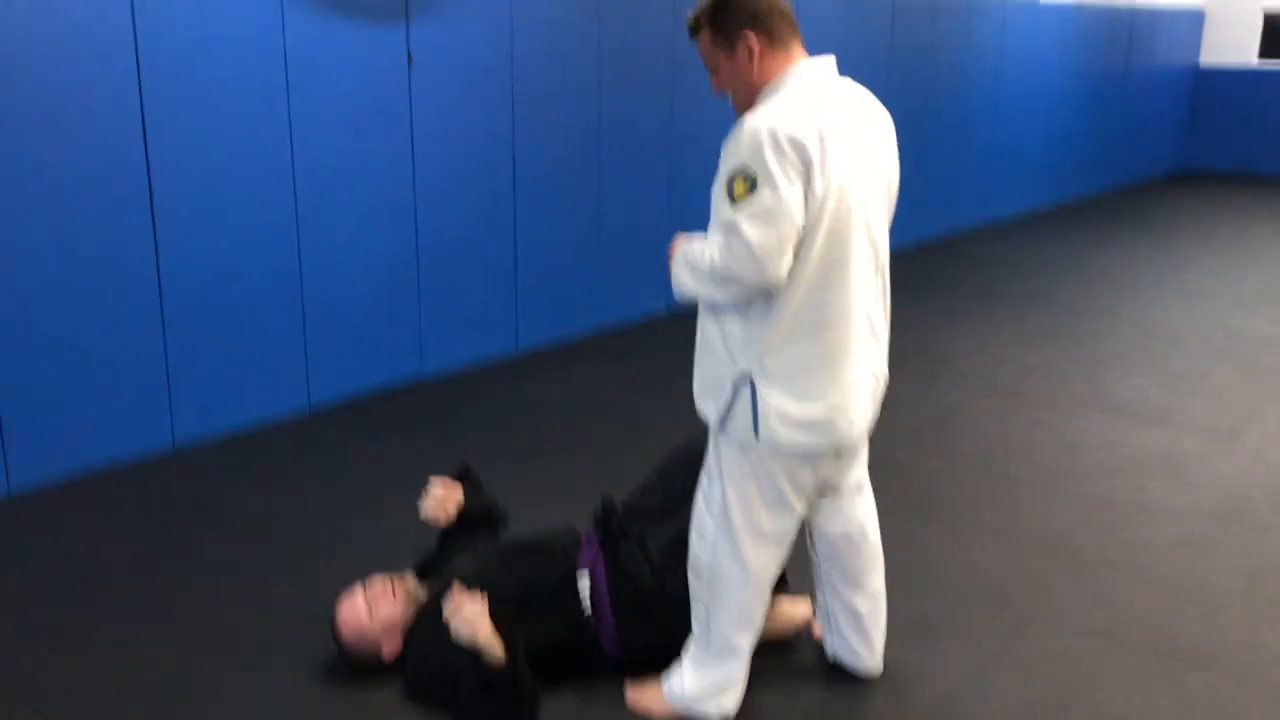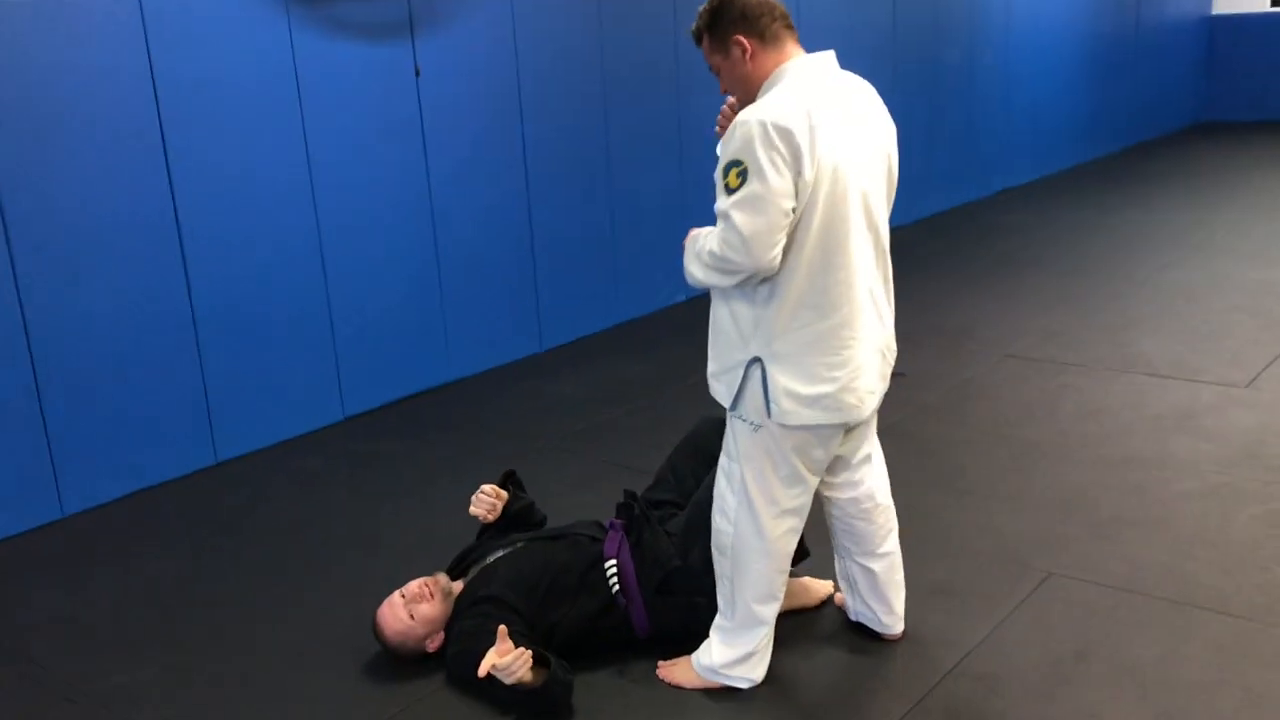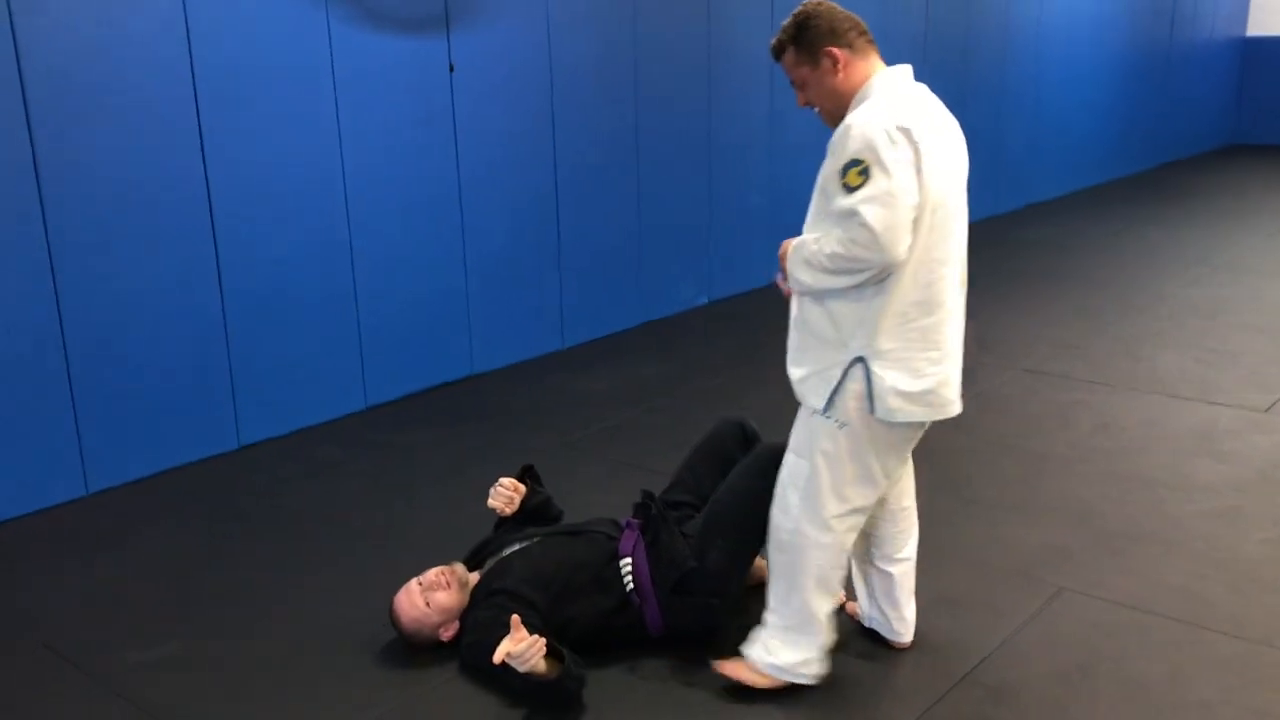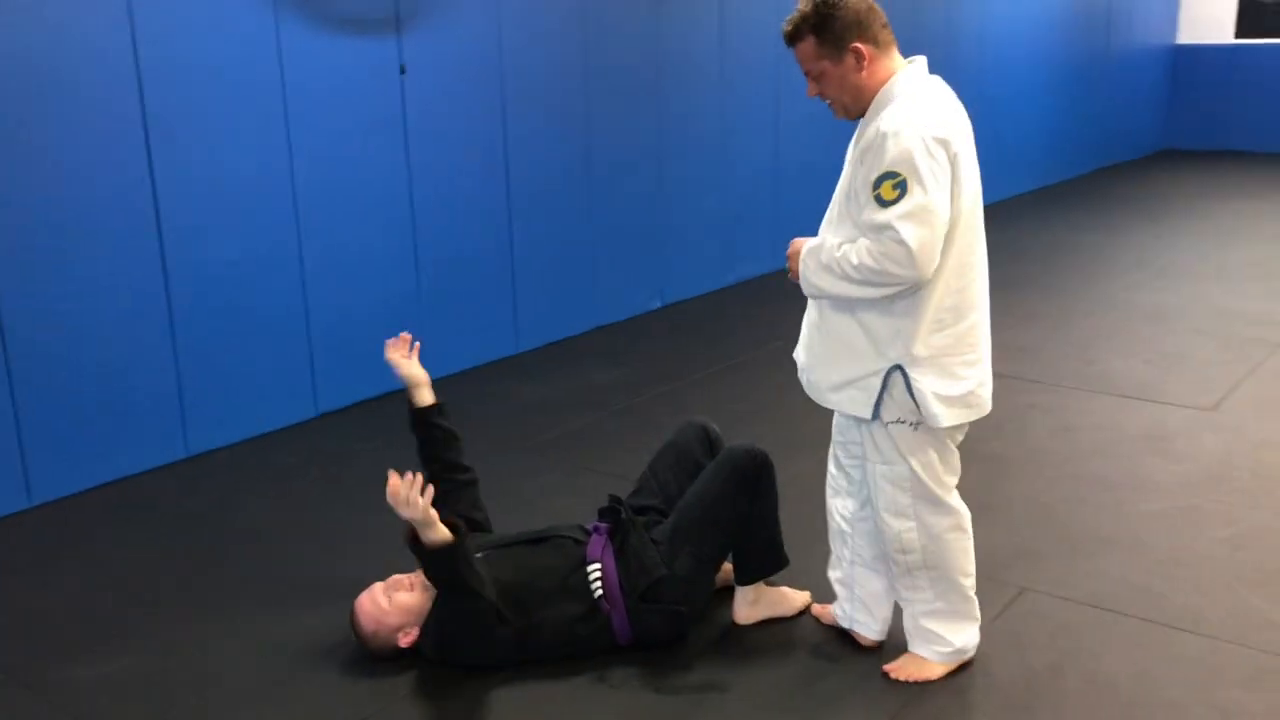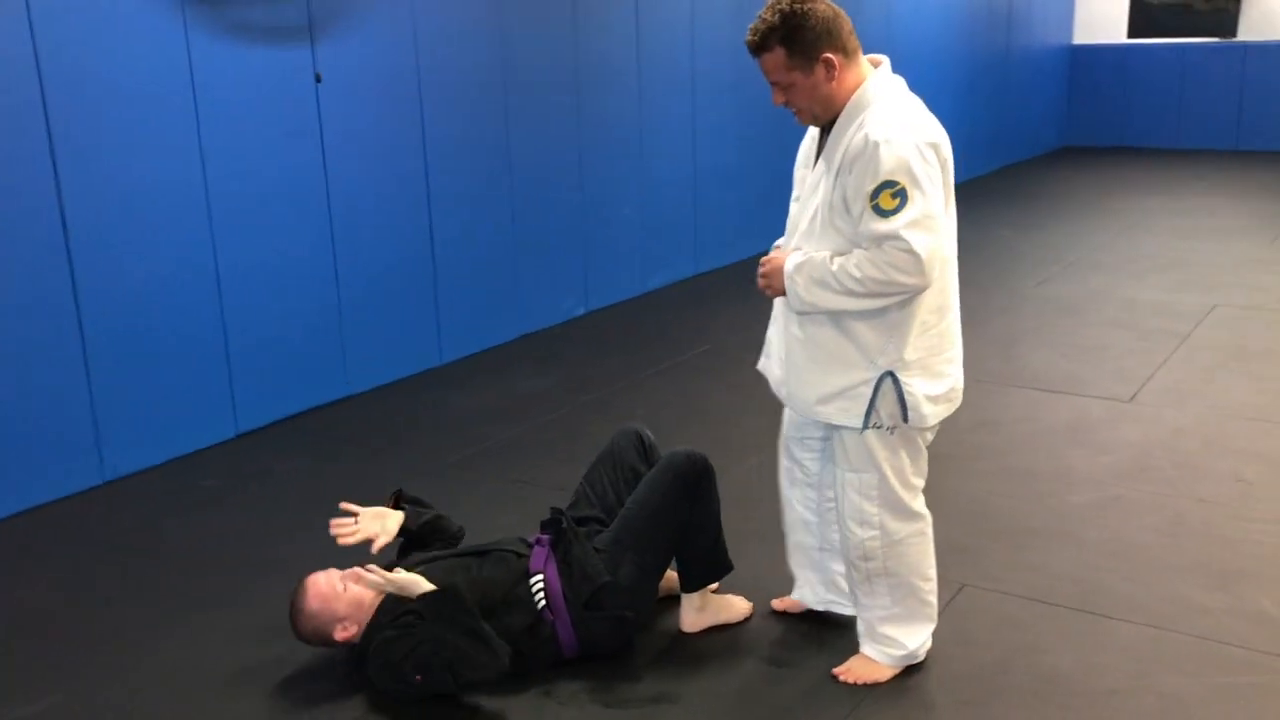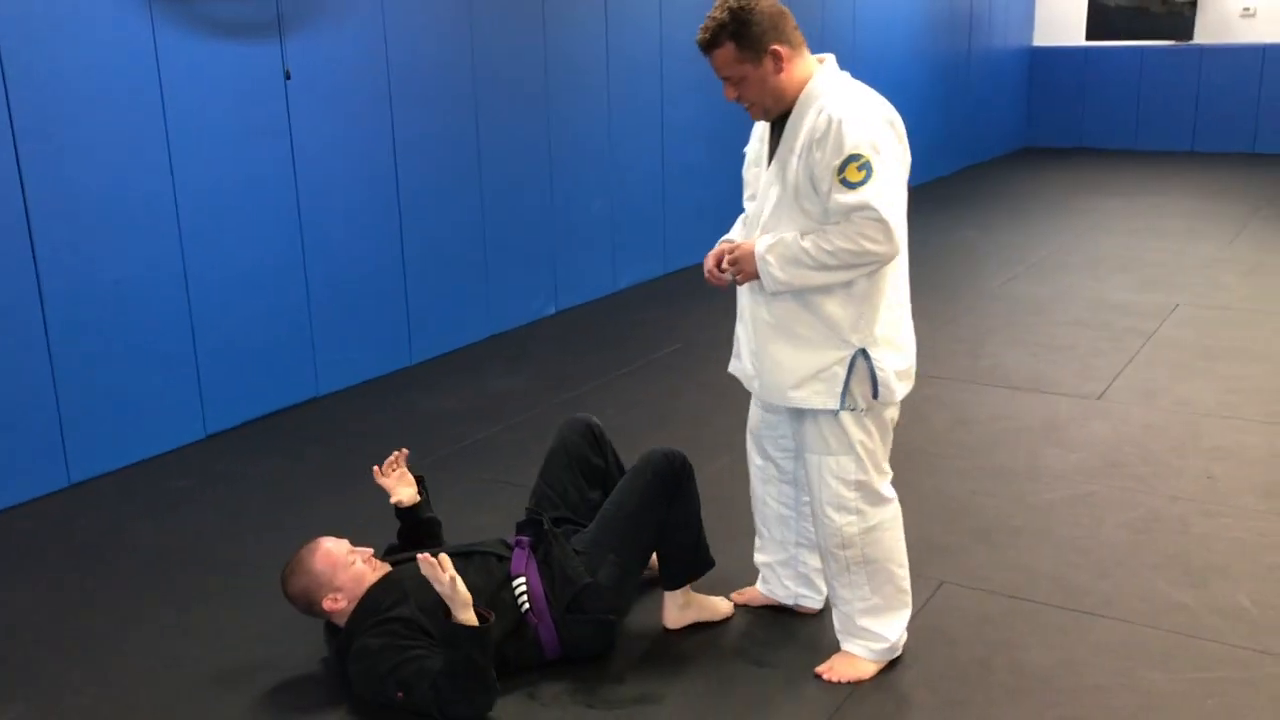
dt=0.5s
person 1, frame 1
left shoulder: (770, 129)
right shoulder: (864, 109)
left elbow: (751, 261)
left wrist: (686, 258)
left hip: (782, 382)
right hip: (848, 365)
left knee: (737, 535)
right knee: (844, 512)
right ankle: (857, 645)
person 1, frame 2
left shoulder: (766, 122)
right shoulder: (861, 98)
left elbow: (747, 250)
left wrist: (696, 248)
left hip: (791, 362)
right hip: (857, 342)
left knee: (755, 511)
right knee: (857, 483)
left ankle: (734, 657)
right ankle: (881, 608)
person 1, frame 3
left shoulder: (874, 125)
right shoulder: (922, 109)
left elbow: (872, 242)
left wrist: (799, 257)
right wrist: (815, 255)
left hip: (871, 360)
right hip: (901, 348)
left knee: (814, 502)
right knee: (878, 485)
left ankle: (787, 653)
right ankle: (889, 616)
person 1, frame 4
left shoulder: (906, 131)
right shoulder: (907, 106)
left elbow: (901, 257)
left wrist: (811, 261)
right wrist: (825, 257)
left hip: (909, 361)
right hip: (884, 350)
left knee: (916, 504)
right knee: (857, 482)
left ankle: (948, 635)
right ankle: (861, 610)
person 1, frame 5
left shoulder: (894, 137)
right shoulder: (836, 118)
left elbow: (904, 263)
left wrist: (799, 275)
right wrist: (788, 253)
left hip: (878, 365)
right hip: (827, 354)
left knee: (876, 507)
right knee: (806, 468)
left ankle: (897, 639)
right ankle: (826, 589)
person 1, frame 6
left shoulder: (852, 119)
right shoulder: (777, 118)
left elbow: (873, 234)
left wrist: (767, 260)
right wrist: (736, 242)
left hip: (841, 348)
right hip: (785, 339)
left knee: (848, 495)
right knee: (776, 465)
left ankle: (875, 633)
right ankle: (791, 582)
person 2, frame 1
left shoulder: (431, 574)
right shoulder: (434, 653)
left elbow: (489, 521)
left wrist: (459, 500)
right wrist: (487, 649)
left hip: (608, 550)
right hip: (634, 607)
left knee: (707, 451)
person 2, frame 2
left shoulder: (469, 565)
right shoulder: (470, 640)
left elbow: (531, 524)
left wrist: (502, 501)
right wrist: (522, 675)
left hip: (632, 536)
right hip: (664, 589)
left knee: (717, 432)
person 2, frame 3
left shoulder: (483, 558)
right shoulder: (484, 629)
left elbow: (548, 517)
right elbow: (563, 684)
left wrist: (522, 492)
right wrist: (533, 665)
left hip: (644, 537)
right hip: (675, 587)
left knee: (735, 434)
right knee: (773, 460)
left ankle: (749, 559)
person 2, frame 4
left shoulder: (444, 554)
right shoulder: (450, 635)
left elbow: (451, 477)
right elbow: (476, 607)
left wrist: (420, 392)
right wrist: (425, 528)
left hip: (611, 548)
right hip: (648, 597)
left knee: (699, 437)
right knee: (747, 465)
left ankle: (717, 565)
right ankle: (751, 596)
person 2, frame 5
left shoulder: (384, 593)
right shoulder: (394, 653)
left elbow: (447, 535)
right elbow: (484, 662)
left wrist: (397, 515)
right wrist: (426, 591)
left hip: (556, 555)
right hip: (591, 602)
left knee: (634, 442)
right knee: (687, 468)
left ankle: (659, 573)
right ankle: (698, 603)
person 2, frame 6
left shoulder: (369, 595)
right shoulder: (377, 657)
left elbow: (426, 555)
left wrist: (410, 504)
right wrist: (462, 609)
left hip: (534, 553)
right hip: (571, 601)
left knee: (581, 432)
right knee: (665, 467)
left ankle: (639, 546)
right ankle: (680, 600)
